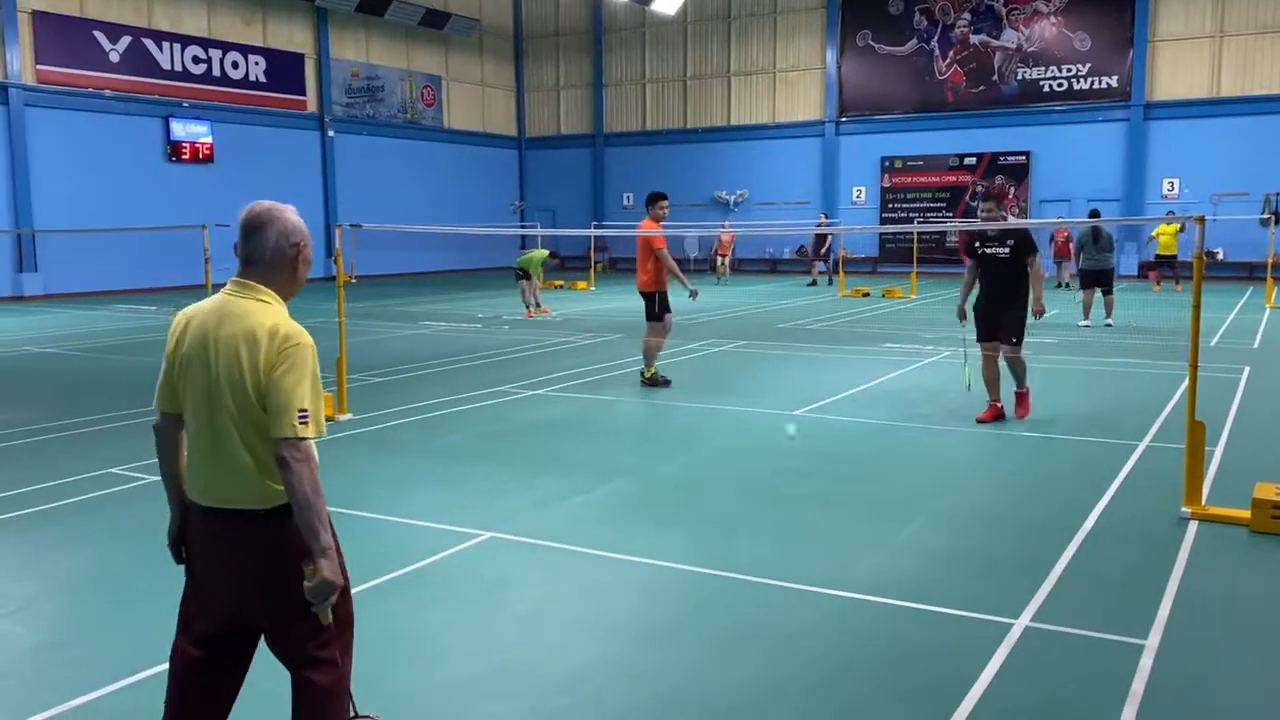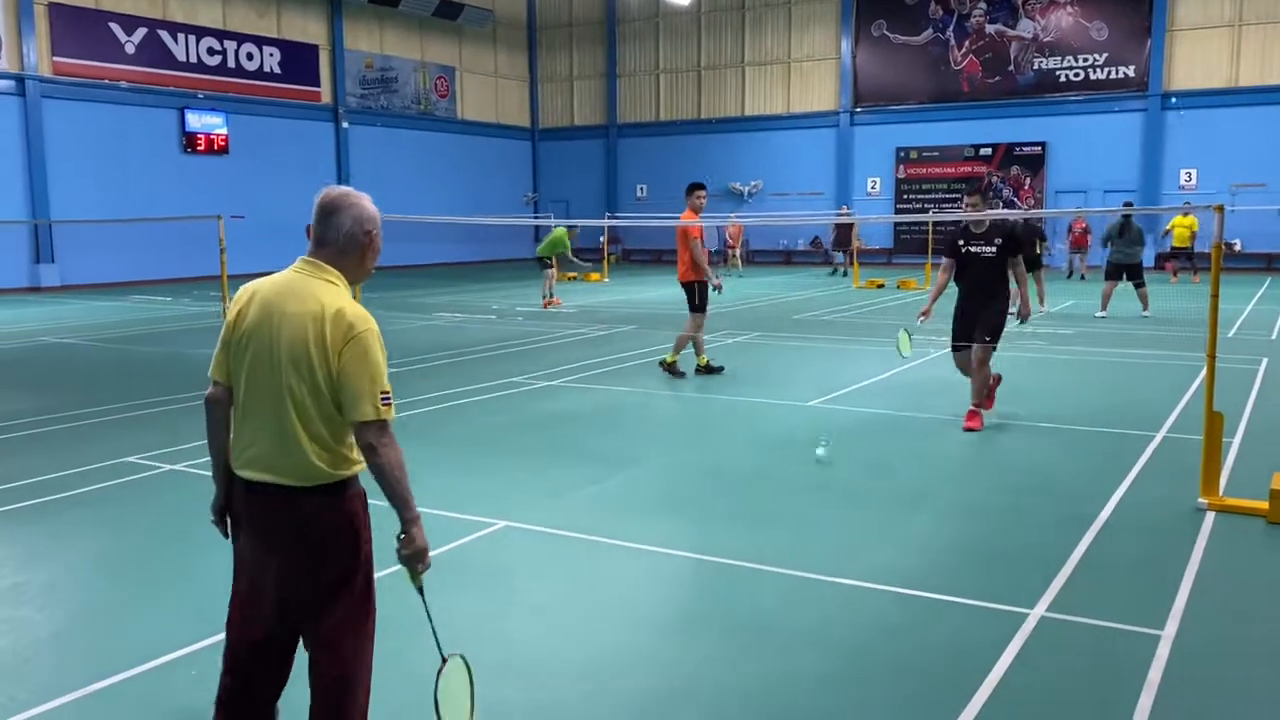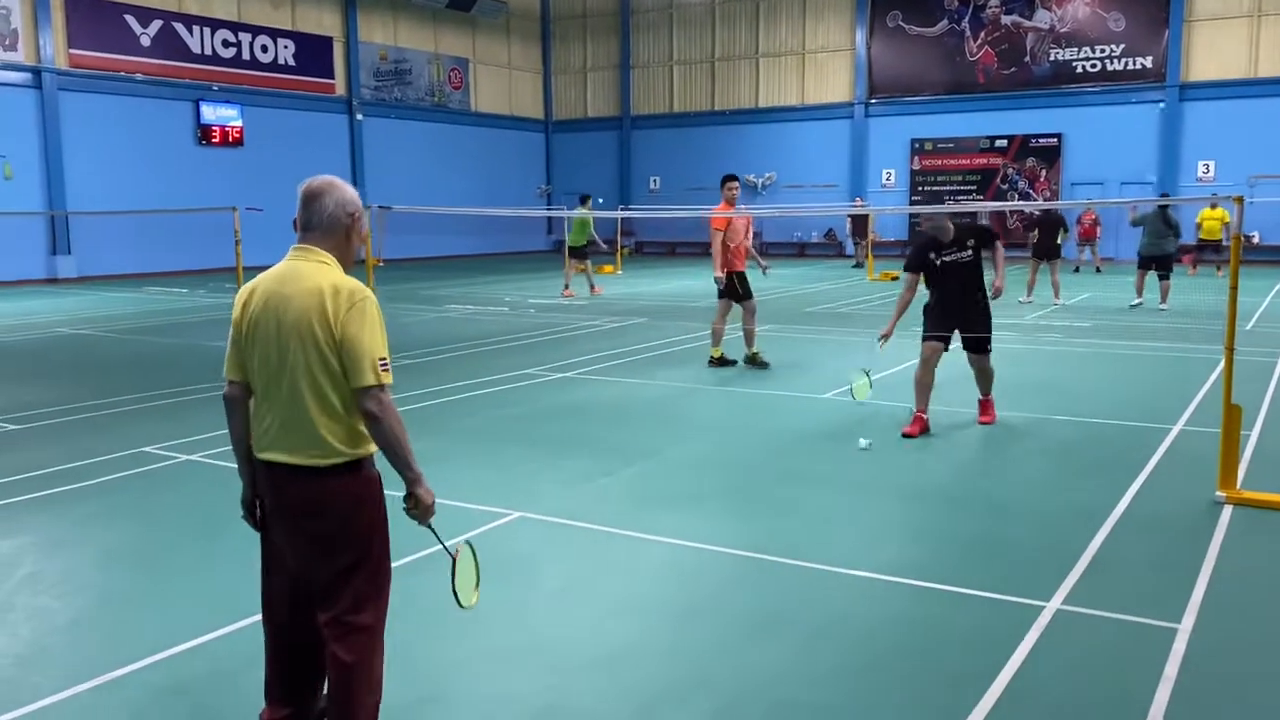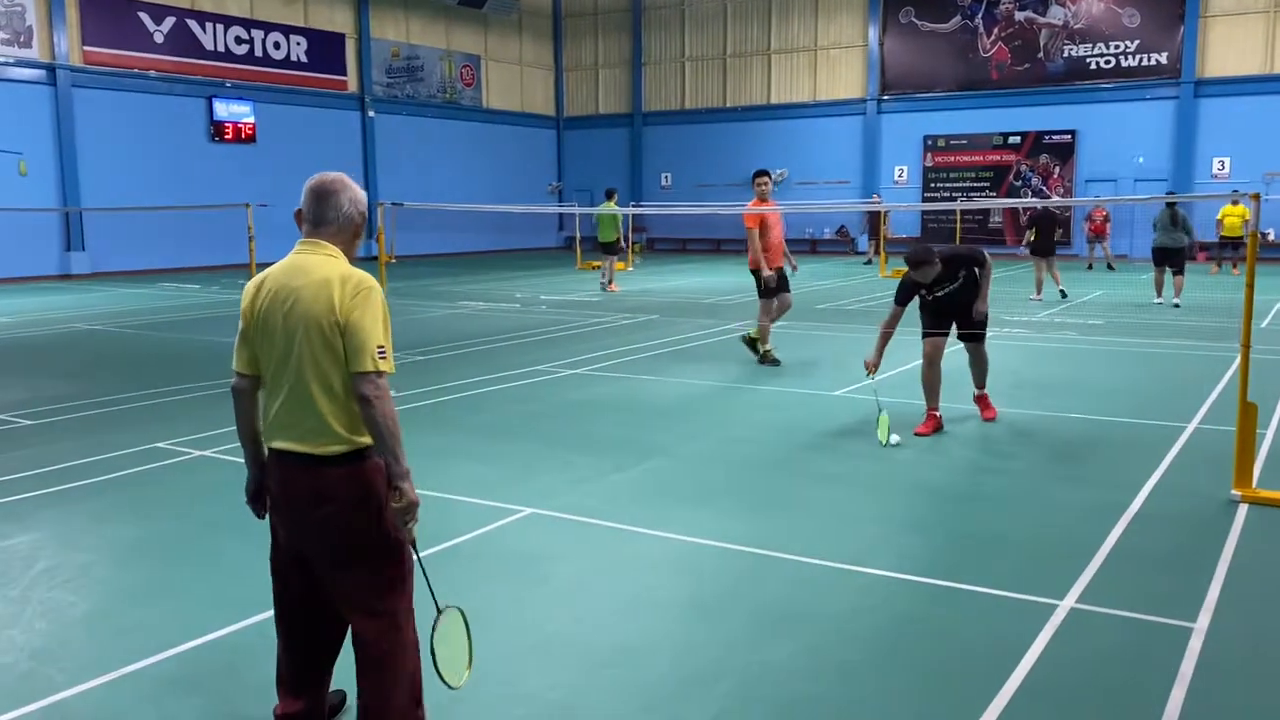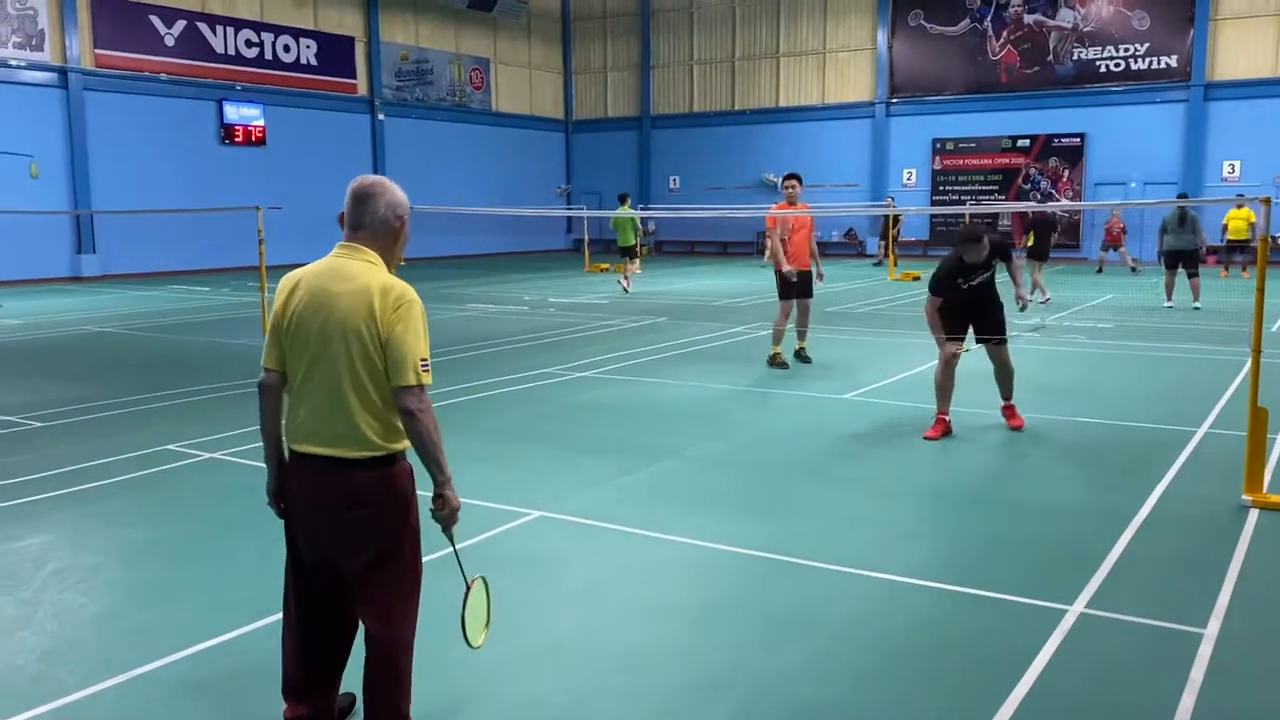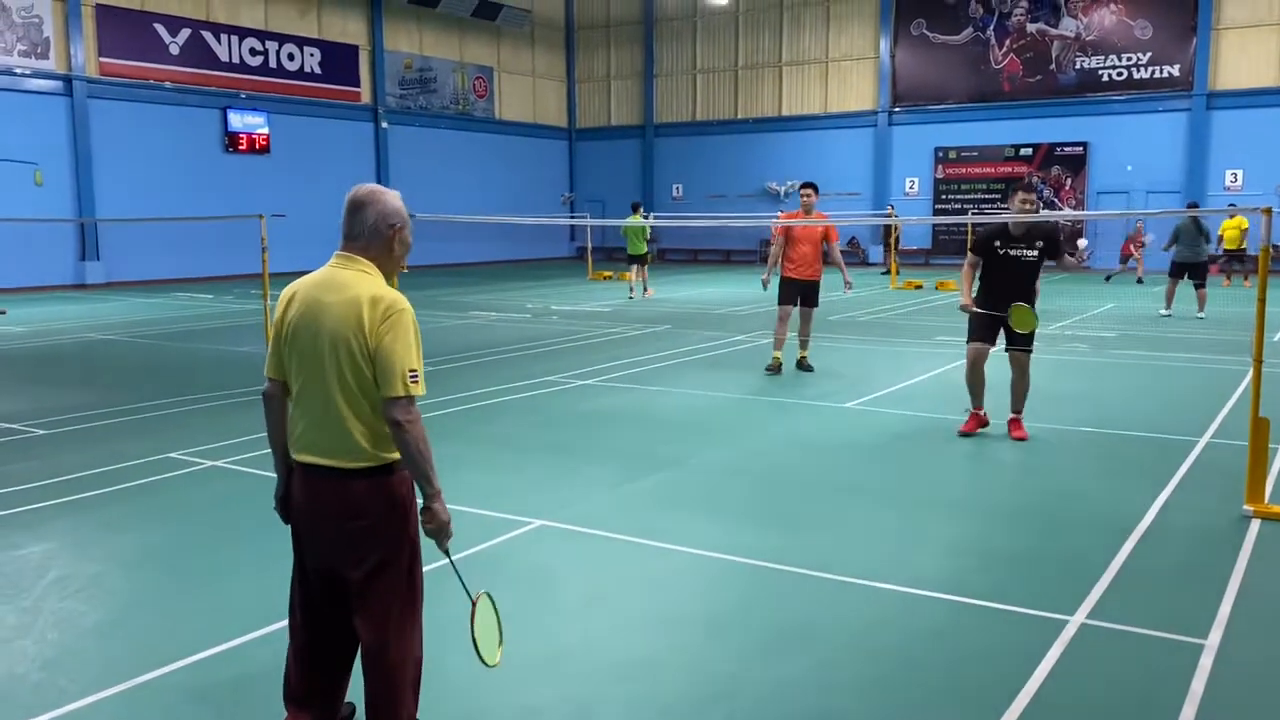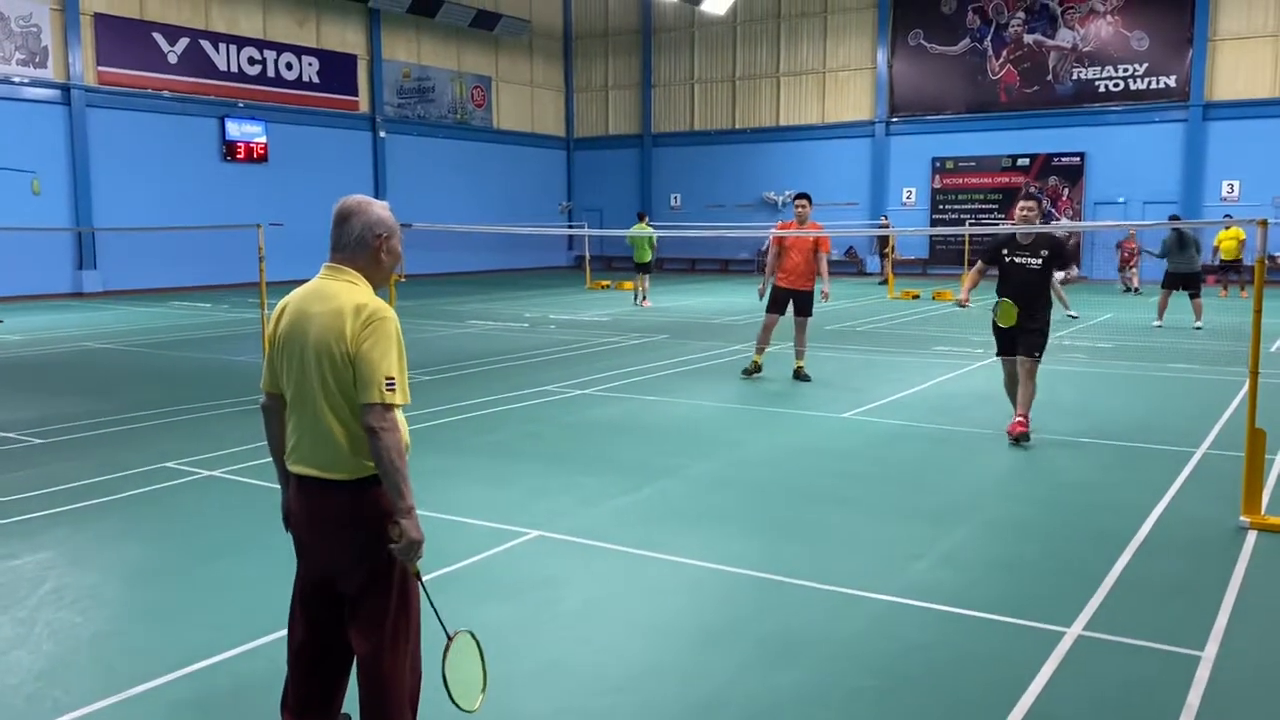
dt=0.4s
person 1, frame 1
left shoulder: (188, 321)
right shoulder: (286, 337)
left elbow: (165, 427)
right elbow: (292, 454)
left wrist: (179, 509)
right wrist: (321, 551)
left hip: (209, 523)
right hip: (276, 526)
left knee: (203, 653)
right knee: (320, 649)
person 1, frame 2
left shoulder: (249, 296)
right shoulder: (349, 321)
left elbow: (216, 400)
right elbow: (374, 437)
left wrist: (223, 483)
right wrist: (411, 523)
left hip: (253, 495)
right hip: (322, 503)
left knee: (254, 625)
right knee: (339, 636)
person 1, frame 3
left shoulder: (253, 292)
right shoulder: (348, 295)
left elbow: (234, 397)
right elbow: (374, 405)
left wrist: (250, 479)
right wrist: (414, 481)
left hip: (276, 479)
right hip: (339, 482)
left knee: (290, 607)
right knee: (353, 618)
person 1, frame 4
left shoulder: (261, 285)
right shoulder: (356, 286)
left elbow: (243, 388)
right elbow: (370, 391)
left wrist: (255, 467)
right wrist: (401, 477)
left hip: (284, 469)
right hip: (347, 471)
left knee: (301, 600)
right knee: (380, 603)
person 1, frame 5
left shoulder: (293, 284)
right shoulder: (394, 296)
left elbow: (269, 384)
right elbow: (412, 404)
left wrist: (275, 467)
right wrist: (443, 483)
left hip: (306, 472)
right hip: (373, 478)
left knee: (312, 602)
right knee: (387, 611)
person 1, frame 6
left shoulder: (295, 294)
right shoulder: (386, 304)
left elbow: (274, 395)
right elbow: (401, 416)
left wrist: (284, 474)
right wrist: (434, 497)
left hip: (308, 482)
right hip: (371, 488)
left knee: (316, 611)
right knee: (388, 621)
person 1, frame 7
left shoulder: (290, 305)
right shoulder: (371, 312)
left elbow: (272, 406)
right elbow: (379, 423)
right wrist: (405, 511)
left hip: (307, 493)
right hip: (362, 498)
left knee: (316, 623)
right knee: (384, 633)
person 2, frame 1
left shoulder: (1018, 234)
right shoulder: (974, 238)
left elbow: (1034, 265)
right elbow: (971, 271)
left wrist: (1037, 298)
right wrist: (962, 301)
left hip: (1013, 304)
right hip: (985, 304)
left knee: (1010, 354)
right knee: (987, 355)
left ankle: (1021, 390)
right ankle: (994, 404)
person 2, frame 2
left shoulder: (1005, 232)
right shoulder: (956, 236)
left elbow: (1018, 267)
right elbow: (945, 272)
left wrist: (1024, 301)
right wrist: (930, 303)
left hip: (994, 306)
right hip: (965, 305)
left knee: (979, 357)
right knee: (961, 360)
left ankle: (976, 410)
right ankle: (990, 380)
person 2, frame 3
left shoulder: (974, 231)
right shoulder: (921, 248)
left elbow: (997, 248)
right elbow: (908, 289)
left wrist: (999, 277)
right wrist: (892, 324)
left hip: (975, 307)
right hip: (939, 308)
left knee: (980, 362)
right knee: (928, 356)
left ankle: (986, 401)
right ankle: (920, 417)
person 2, frame 4
left shoulder: (960, 256)
right shoulder: (909, 282)
left elbow: (986, 262)
right elbow: (893, 318)
left wrist: (983, 299)
right wrist: (877, 355)
left hip: (970, 304)
right hip: (935, 310)
left knee: (977, 350)
right knee: (931, 354)
left ankle: (981, 395)
right ankle: (933, 415)
person 2, frame 5
left shoulder: (997, 247)
right shoulder: (948, 268)
left elbow: (1010, 259)
right elbow: (931, 308)
left wrist: (1019, 288)
right wrist: (942, 342)
left hip: (988, 304)
right hip: (954, 310)
left knee: (1001, 358)
right knee: (947, 359)
left ankle: (1008, 407)
right ankle: (942, 420)
person 2, frame 6
left shoulder: (1045, 233)
right shoulder: (991, 234)
left elbow: (1062, 260)
right elbow: (970, 264)
left wrist: (1077, 262)
right wrist: (966, 294)
right hip: (986, 306)
left knee: (1020, 364)
right knee: (974, 357)
left ankle: (1015, 418)
right ankle: (976, 413)
person 2, frame 7
left shoulder: (1052, 243)
right shoulder: (1001, 243)
right elbow: (979, 270)
right wrist: (966, 291)
left hip: (1036, 317)
left knee: (1027, 368)
right knee: (1010, 368)
left ankle: (1021, 422)
right ankle: (1019, 415)
person 3, frame 1
left shoulder: (646, 227)
right shoulder: (653, 230)
right elbow: (667, 261)
right wrist: (687, 284)
left hip: (654, 285)
right hip: (653, 287)
left knee: (666, 325)
right knee: (654, 331)
left ankle: (649, 368)
right ankle: (648, 375)
person 3, frame 2
left shoulder: (692, 219)
right shoulder: (691, 220)
right elbow: (697, 252)
right wrist: (711, 277)
left hip: (694, 277)
right hip: (694, 278)
left knee: (698, 321)
right knee: (696, 322)
left ankle: (702, 362)
right ankle: (670, 360)
person 3, frame 3
left shoulder: (739, 213)
right shoulder: (722, 212)
right elbow: (716, 242)
left wrist: (759, 261)
right wrist: (717, 269)
left hip: (735, 268)
right hip: (731, 269)
left knee: (722, 312)
right knee: (750, 308)
left ankle: (716, 355)
right ankle: (752, 354)
person 3, frame 4
left shoulder: (774, 206)
right shoulder: (753, 209)
right elbow: (754, 241)
left wrist: (789, 258)
right wrist: (764, 268)
left hip: (778, 265)
right hip: (763, 267)
left knee: (785, 303)
right knee: (767, 307)
left ankle: (754, 336)
right ankle: (764, 351)
person 3, frame 5
left shoulder: (807, 211)
right shoulder: (777, 211)
right elbow: (775, 240)
left wrist: (818, 265)
right wrist: (783, 265)
left hip: (805, 268)
right hip: (785, 269)
left knee: (805, 308)
right knee: (785, 310)
left ankle: (800, 348)
right ankle: (774, 354)
person 3, frame 6
left shoulder: (825, 221)
right shoulder: (788, 218)
left elbow: (834, 250)
right elbow: (777, 247)
left wrist: (845, 274)
right wrist: (768, 272)
left hip: (812, 278)
right hip: (789, 275)
left knee: (806, 317)
right knee: (783, 316)
left ankle: (802, 357)
right ankle: (777, 359)
person 3, frame 7
left shoulder: (819, 231)
right shoulder: (782, 228)
left elbow: (822, 260)
right elbow: (772, 257)
left wrist: (826, 284)
right wrist: (764, 282)
left hip: (805, 287)
right hip: (781, 284)
left knee: (801, 327)
right knee: (768, 323)
left ankle: (799, 367)
right ankle: (756, 362)
